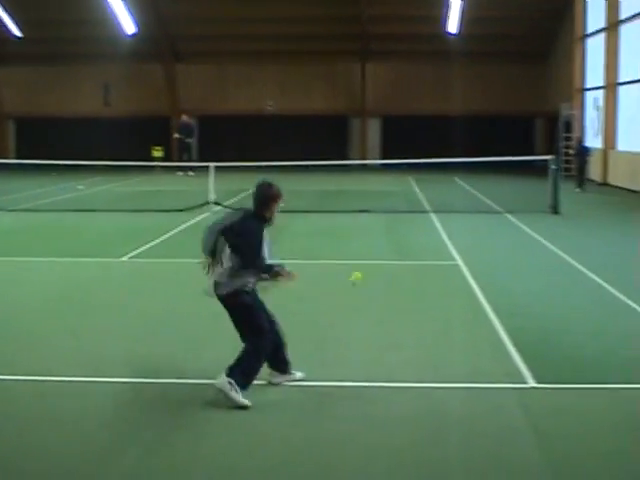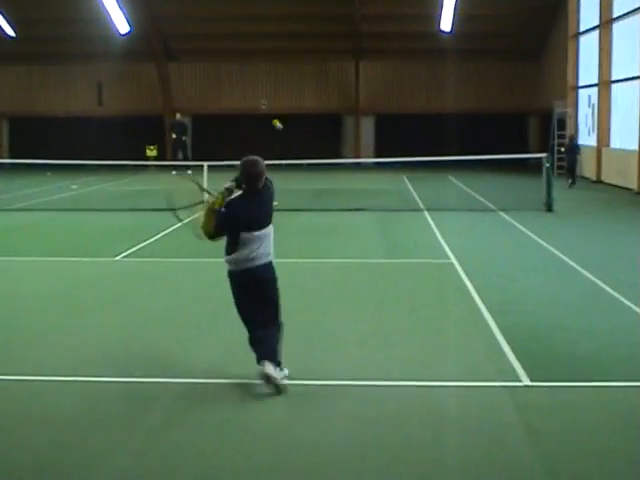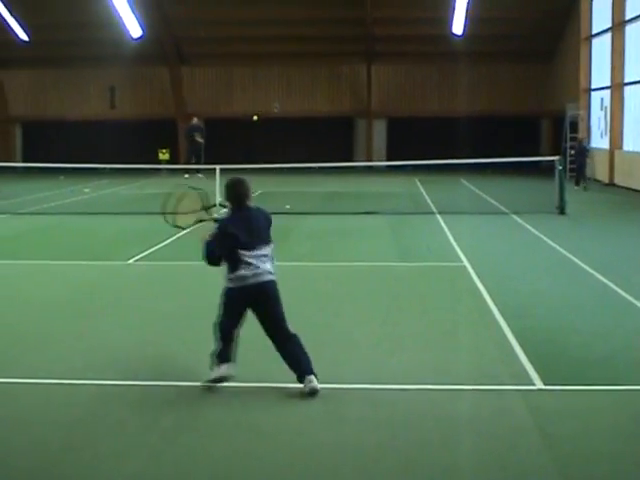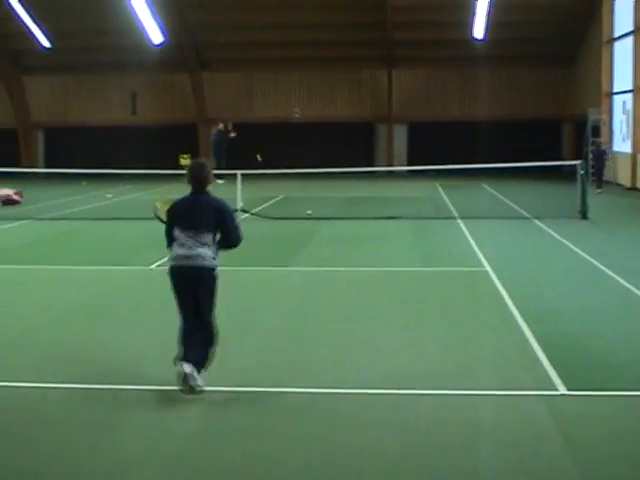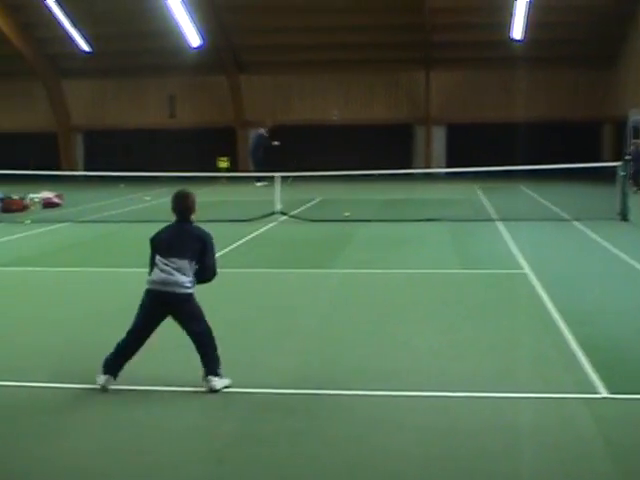
dt=0.3s
person 1, frame 1
left shoulder: (241, 218)
right shoulder: (253, 229)
left elbow: (214, 231)
right elbow: (254, 266)
left wrist: (210, 256)
right wrist: (276, 271)
left hip: (229, 284)
right hip: (237, 289)
left knee: (268, 327)
right knee: (262, 336)
left ankle: (281, 370)
right ankle: (230, 381)
person 1, frame 2
left shoulder: (233, 208)
right shoulder: (267, 192)
left elbow: (212, 233)
right elbow: (263, 184)
left wrist: (214, 207)
right wrist: (237, 186)
left hip: (237, 270)
right hip: (263, 267)
left knee: (254, 320)
right knee: (271, 320)
left ankle: (269, 363)
right ankle: (270, 364)
person 1, frame 3
left shoulder: (226, 225)
right shoulder: (262, 216)
left elbow: (213, 259)
left wrist: (210, 242)
left hip: (238, 286)
right hip: (266, 284)
left knee: (225, 327)
right knee: (282, 335)
left ankle: (222, 365)
right ankle: (308, 378)
person 1, frame 4
left shoulder: (177, 207)
right shoulder: (219, 207)
left elbow: (170, 238)
right elbow: (233, 239)
left hip: (179, 268)
right hip: (205, 269)
left knee: (190, 320)
right knee: (204, 321)
left ankle: (186, 362)
right ankle: (192, 364)
person 1, frame 5
left shoulder: (159, 235)
right shoulder: (202, 236)
left elbow: (153, 267)
right elbow: (208, 273)
left hip: (153, 290)
right hip: (180, 295)
left knee: (135, 335)
right knee: (203, 335)
left ankle: (108, 374)
right ankle: (213, 376)
